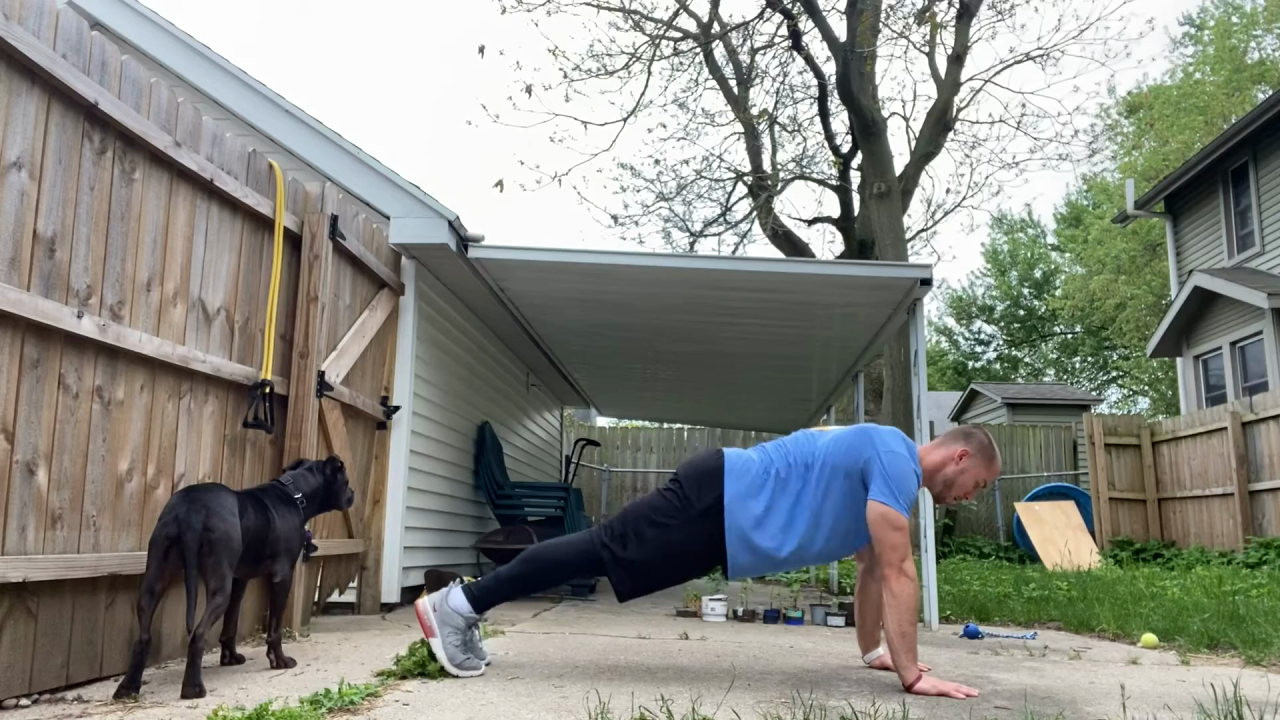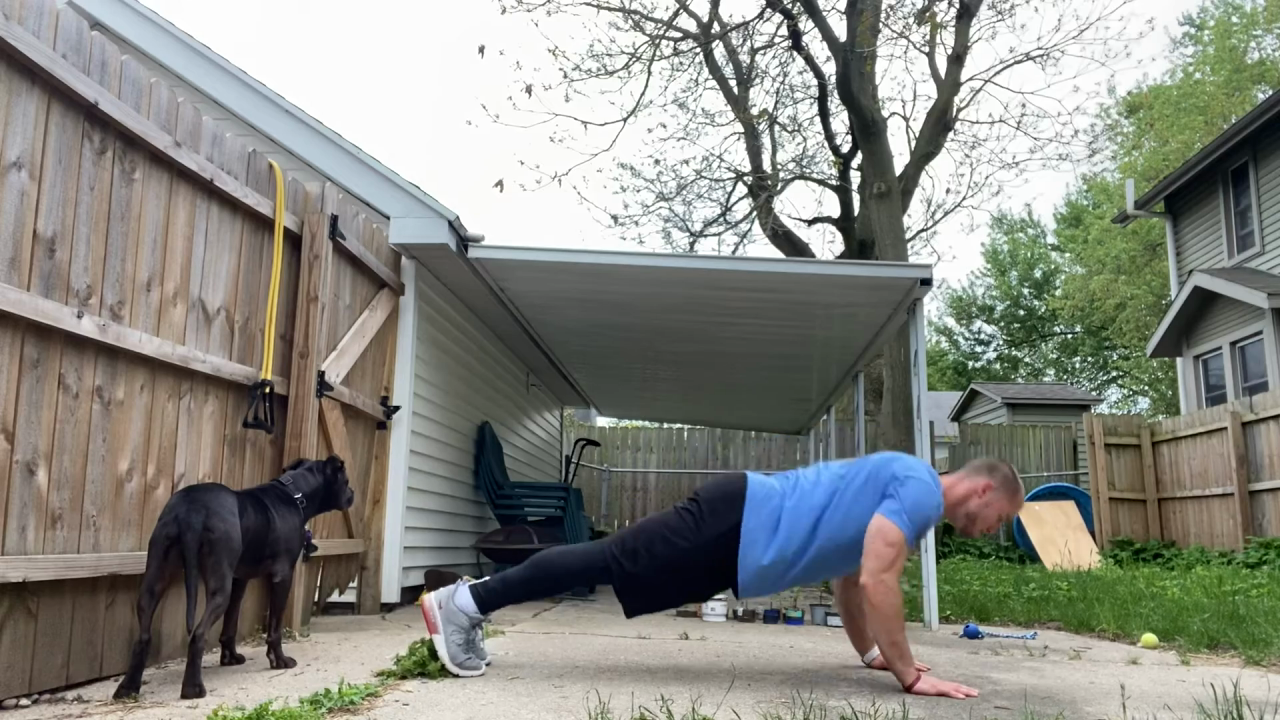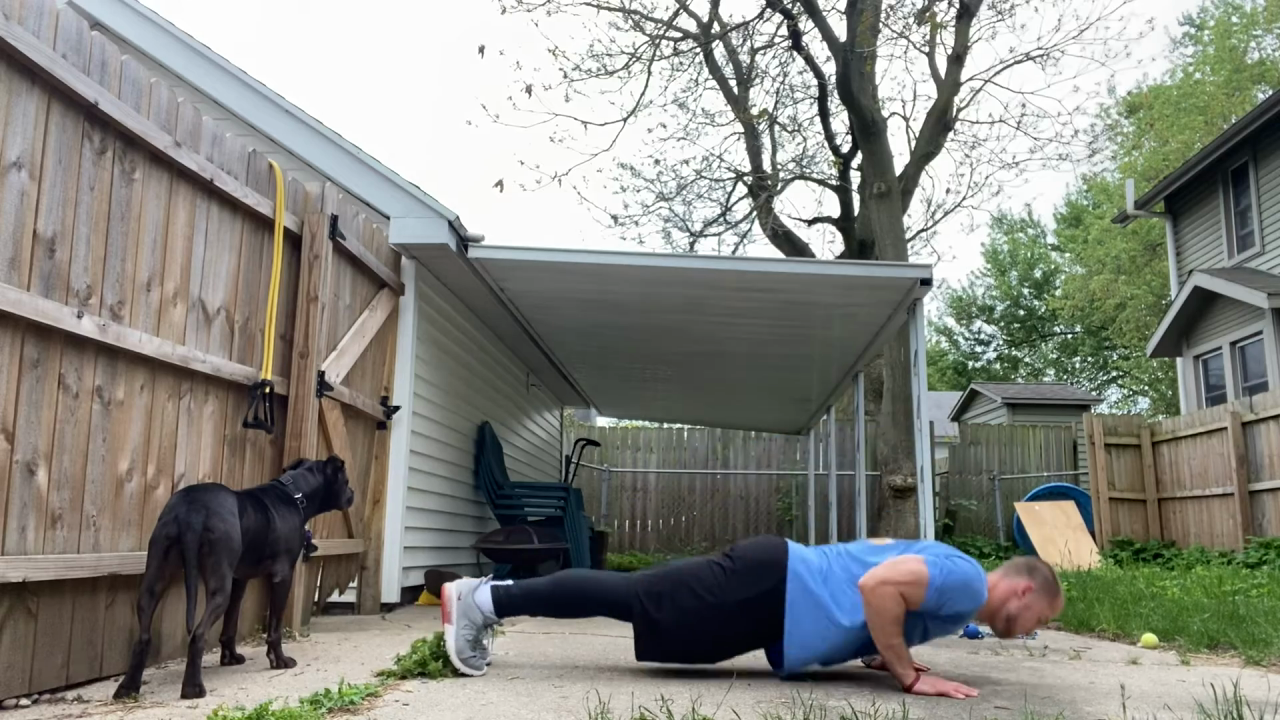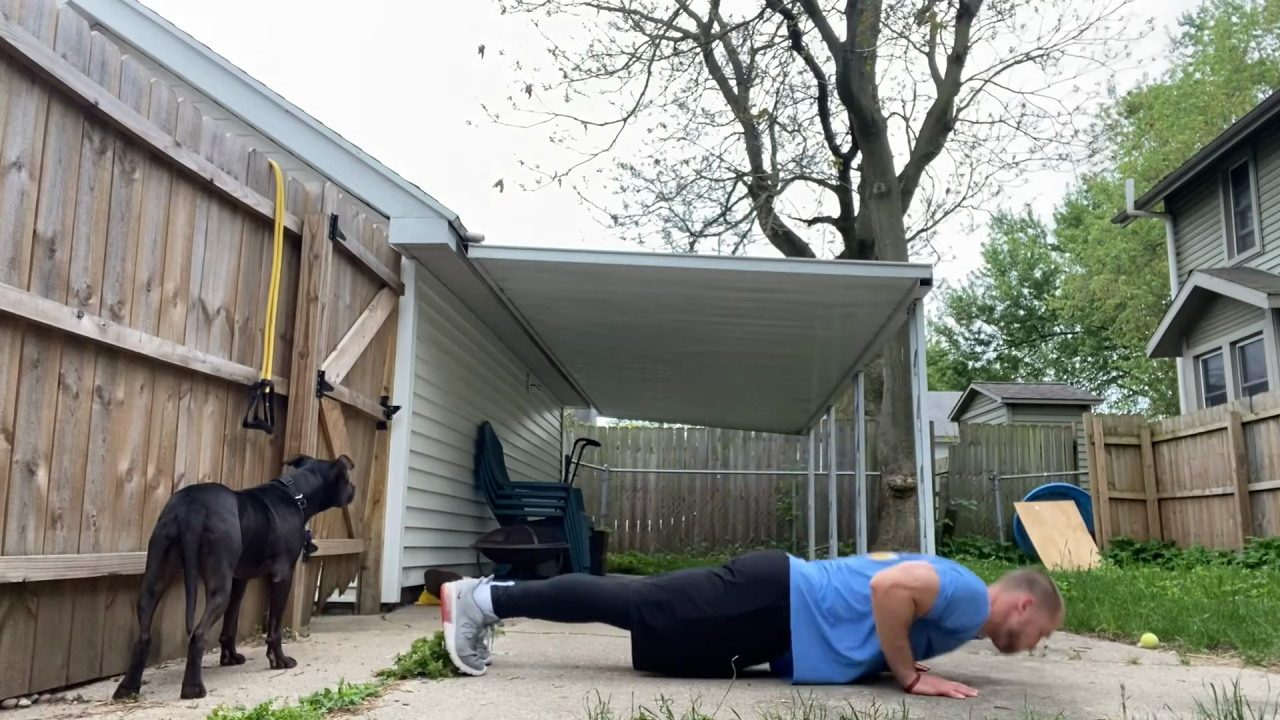
dt=0.3s
person 1, frame 1
left shoulder: (886, 464)
right shoulder: (896, 459)
left elbow: (871, 568)
right elbow: (897, 574)
left wrist: (873, 650)
right wrist: (912, 675)
left hip: (728, 509)
right hip: (720, 500)
left knee: (598, 552)
right knee: (600, 551)
left ankle: (467, 599)
right ankle: (456, 603)
person 1, frame 2
left shoulder: (906, 486)
right shoulder: (920, 489)
left elbow: (852, 574)
right elbow: (875, 583)
left wrist: (869, 650)
right wrist: (910, 674)
left hip: (744, 525)
right hip: (737, 525)
left knee: (604, 563)
right knee: (609, 563)
left ankle: (471, 600)
right ankle: (463, 602)
person 1, frame 3
left shoulder: (951, 573)
right shoulder: (966, 586)
right elbow: (877, 585)
left wrist: (873, 649)
right wrist: (908, 672)
left hip: (783, 583)
right hip: (774, 591)
left knee: (631, 592)
right knee: (630, 596)
left ankle: (490, 595)
right ankle: (481, 598)
person 1, frame 4
left shoulder: (950, 583)
right shoulder: (971, 602)
right elbow: (889, 586)
left wrist: (885, 657)
right wrist: (908, 673)
left hip: (784, 587)
right hip: (777, 606)
left knee: (634, 598)
right knee: (630, 605)
left ankle: (492, 593)
right ankle: (482, 596)
